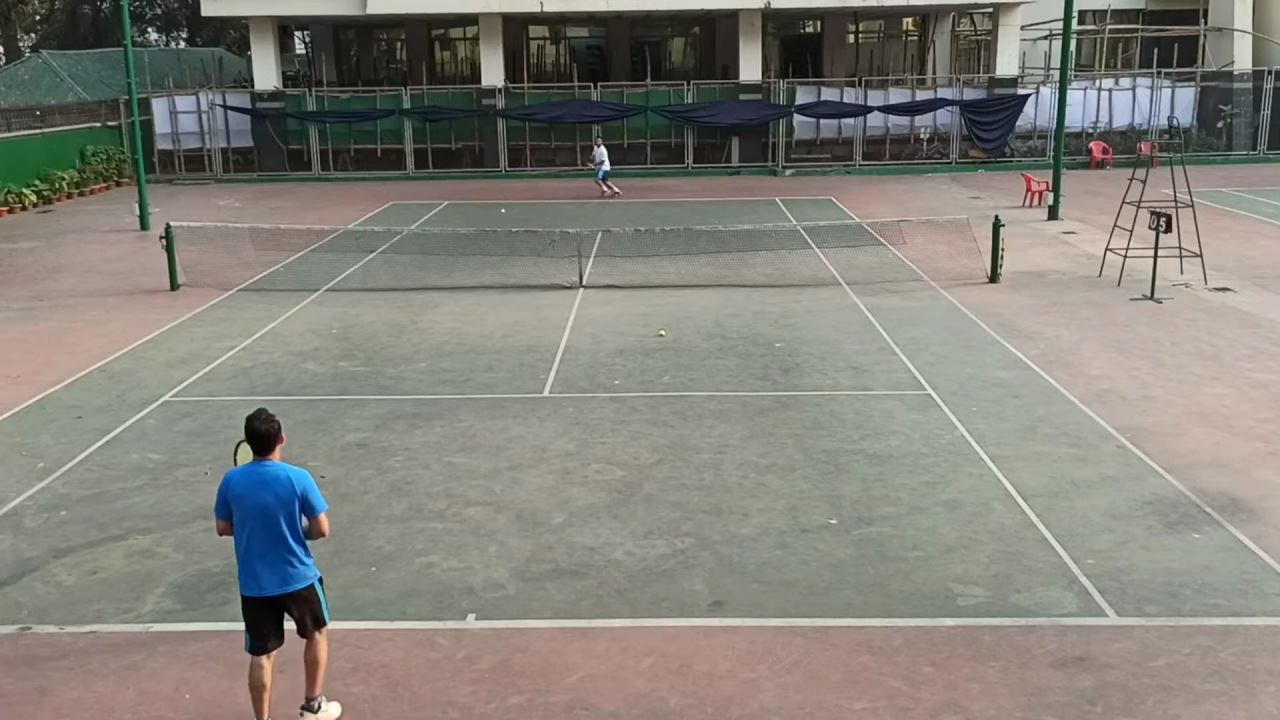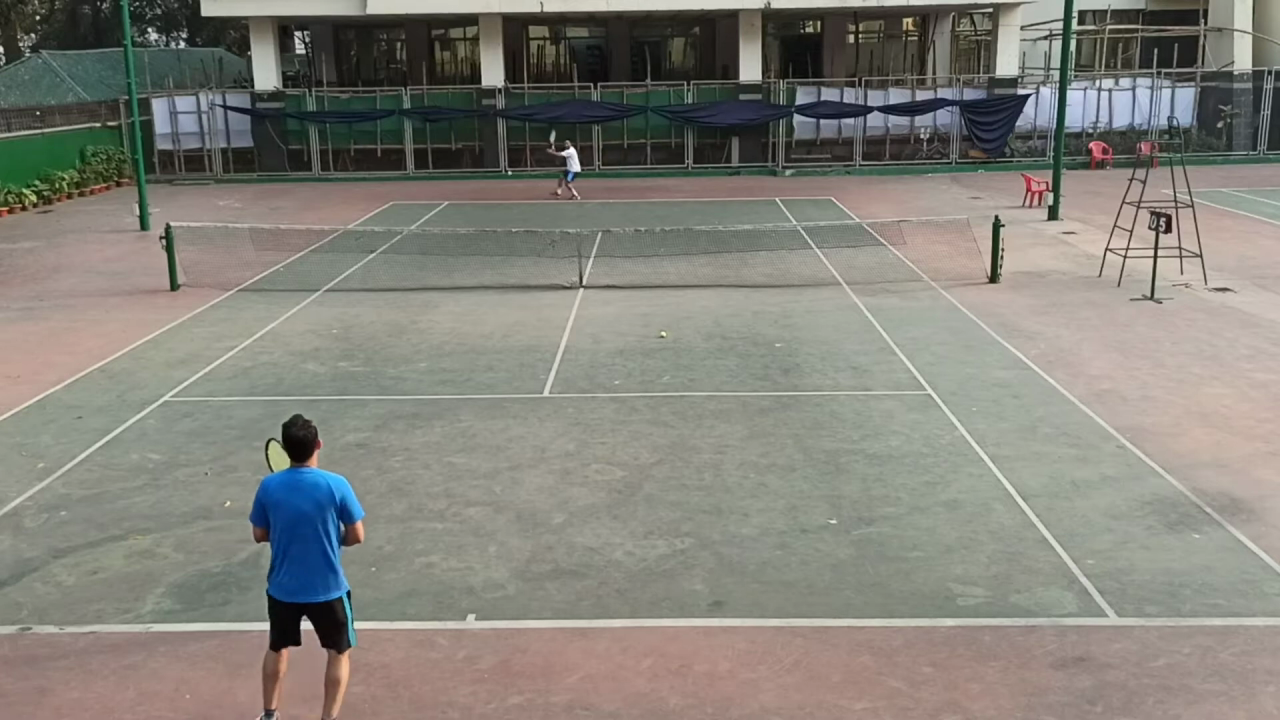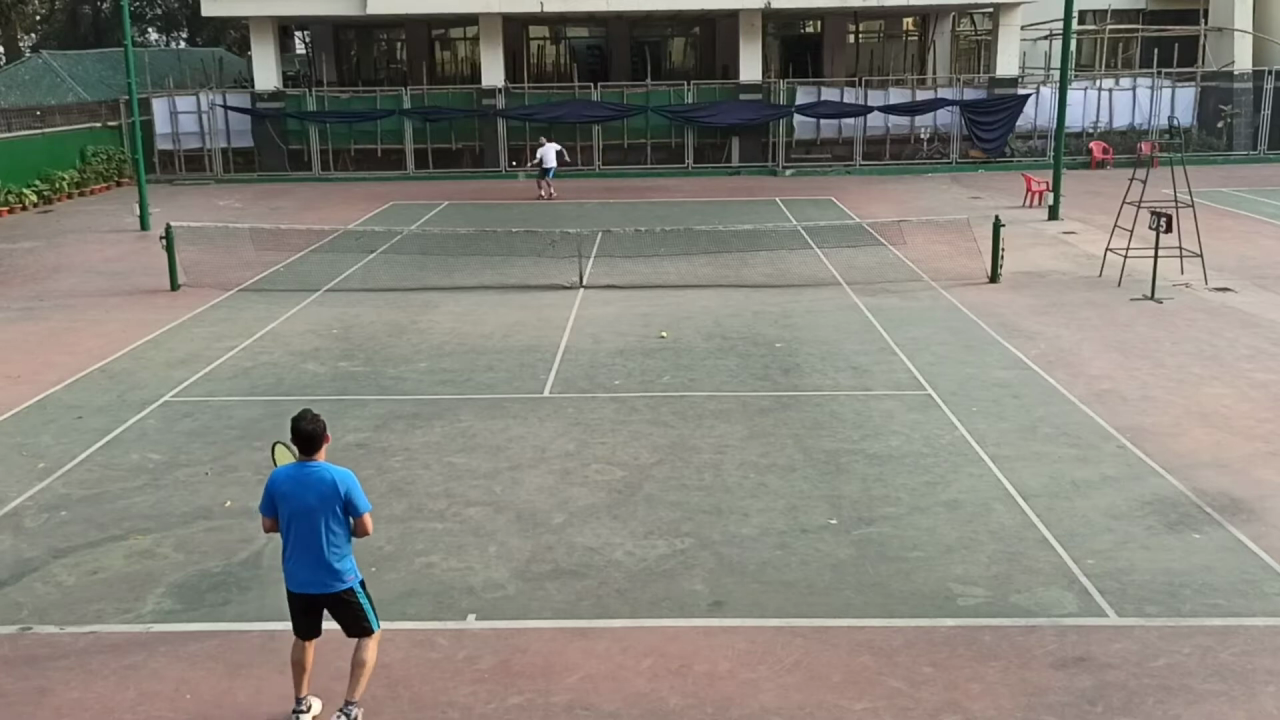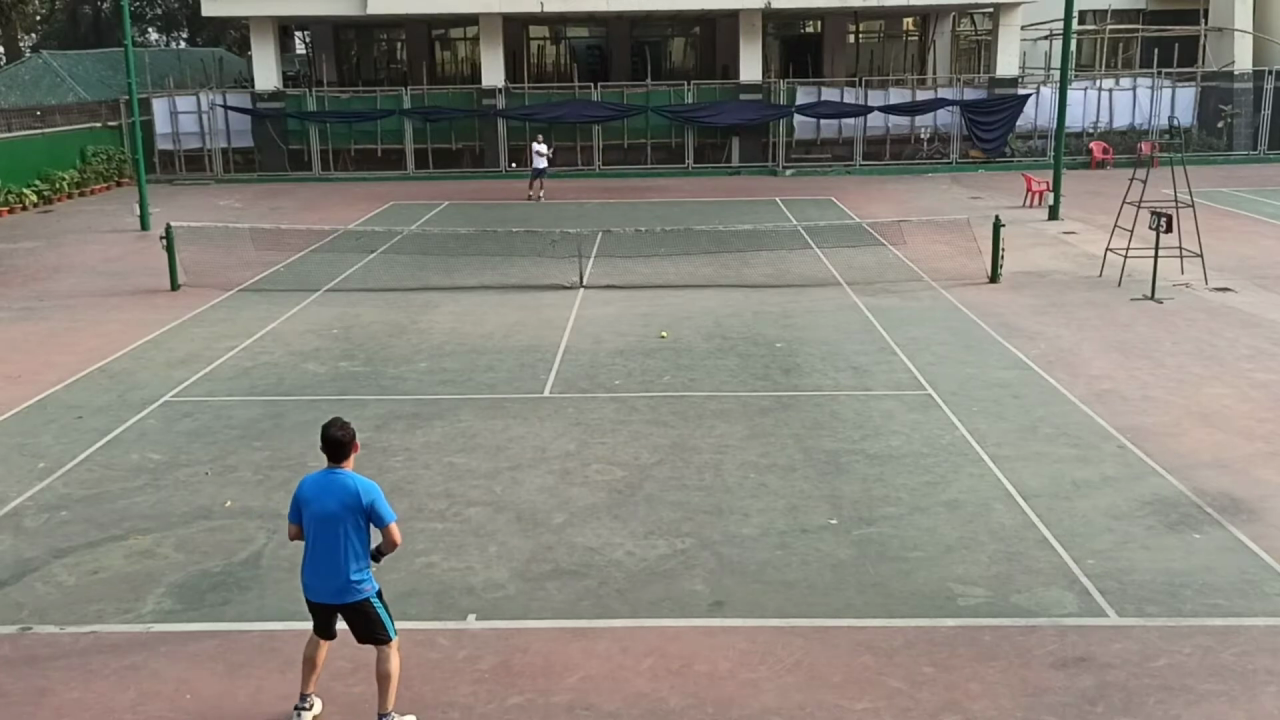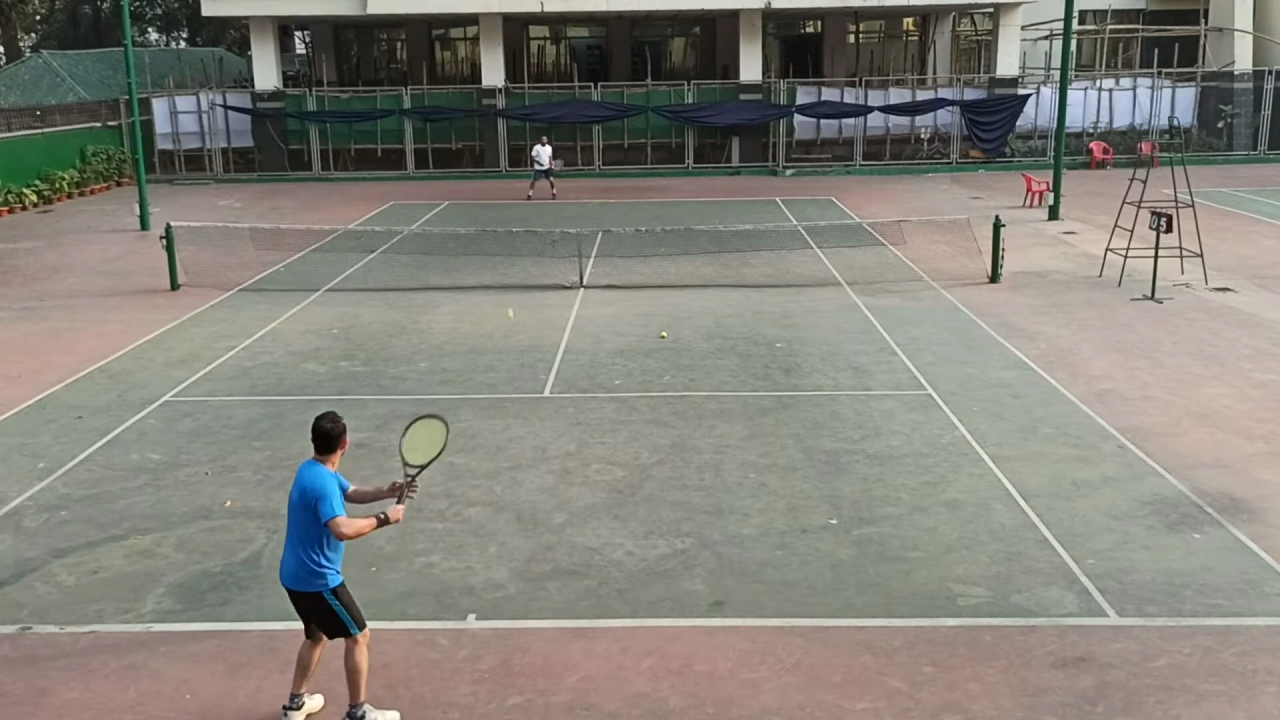
dt=0.4s
person 1, frame 1
left shoulder: (232, 480)
right shoulder: (298, 478)
left elbow: (222, 528)
right elbow: (321, 529)
left hip: (253, 585)
right hip: (298, 578)
left knee: (261, 655)
right knee: (317, 634)
person 1, frame 2
left shoulder: (269, 486)
right shoulder: (336, 485)
left elbow: (259, 535)
right elbow: (356, 536)
left hip: (282, 589)
right hip: (328, 589)
left knee: (277, 649)
right knee: (339, 653)
person 1, frame 3
left shoulder: (277, 479)
right shoulder: (342, 478)
left elbow: (268, 525)
right elbow: (365, 529)
left hip: (297, 580)
right hip: (339, 580)
left knee: (304, 639)
right knee: (369, 637)
person 1, frame 4
left shoulder: (306, 485)
right shoulder: (366, 489)
left elbow: (294, 533)
right elbow: (394, 539)
right wrist: (378, 552)
left hip: (314, 587)
right hip: (355, 588)
left knee: (320, 635)
right knee: (388, 645)
person 1, frame 5
left shoulder: (315, 469)
right shoulder: (321, 482)
left elbow: (351, 493)
right elbow: (343, 529)
left wrist: (389, 490)
right wrist: (385, 518)
left hip: (297, 575)
right hip: (317, 579)
left knee: (316, 635)
right knee: (358, 637)
